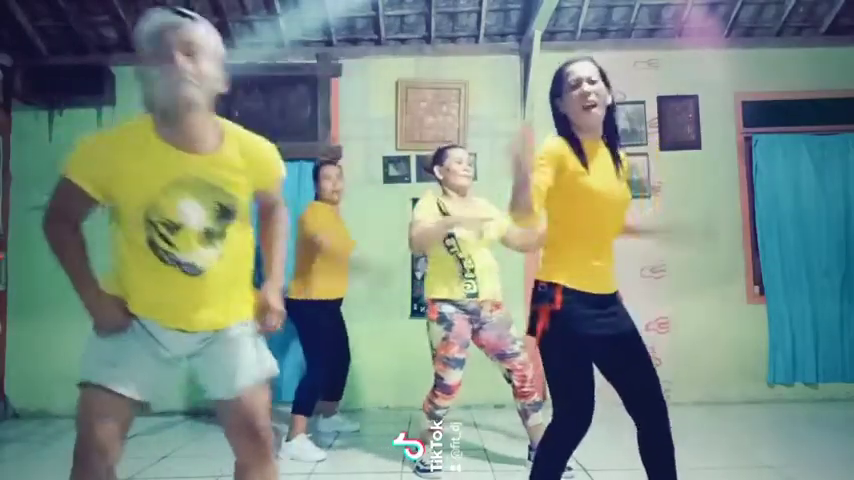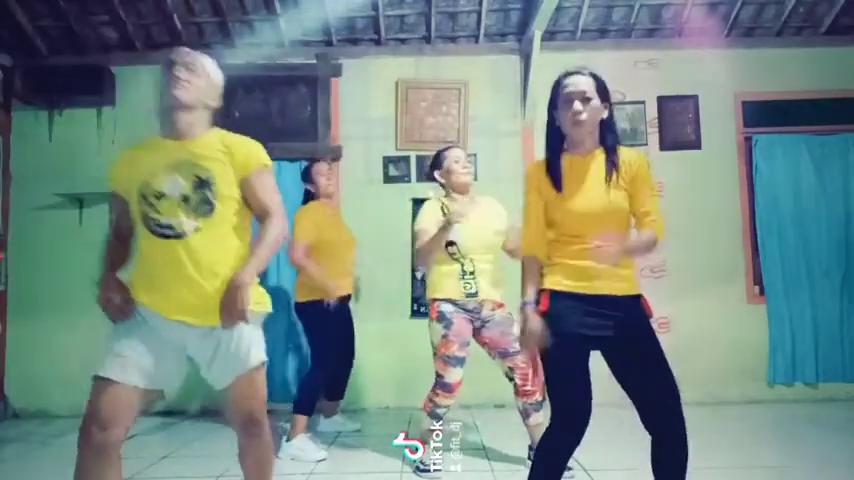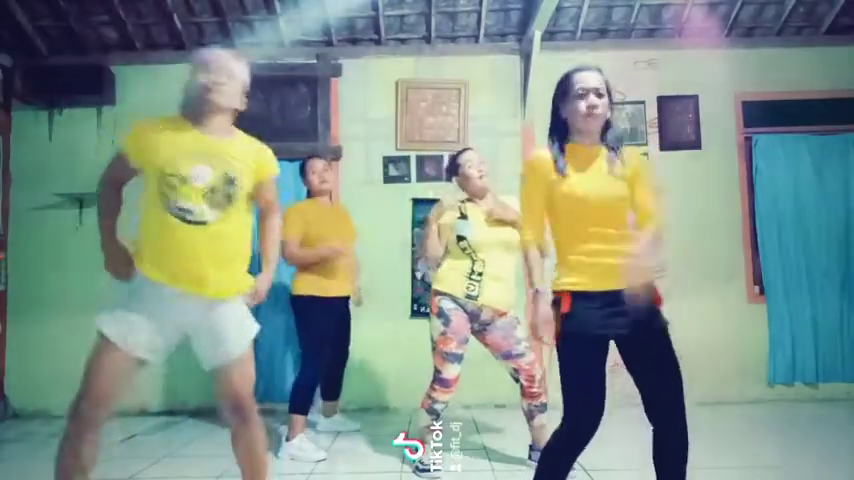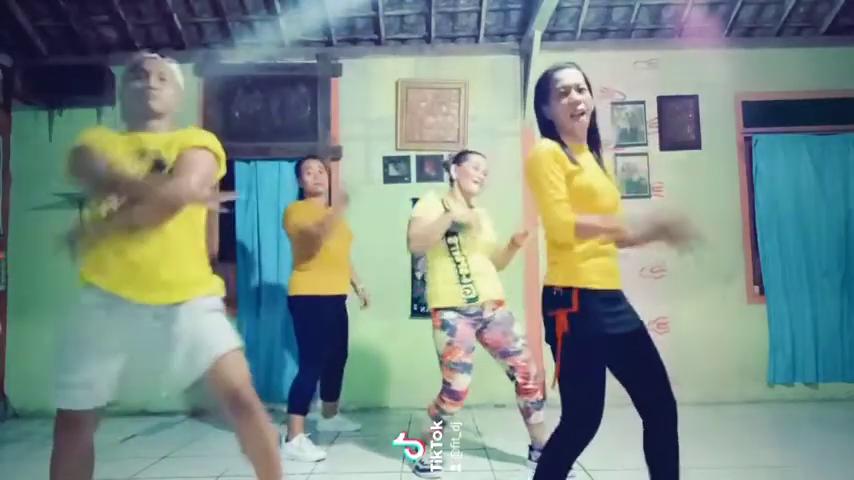
dt=0.7s
person 1, frame 1
left shoulder: (253, 153)
right shoulder: (106, 152)
left elbow: (274, 210)
right elbow: (61, 219)
left wrist: (274, 285)
right wrist: (92, 295)
left hip: (229, 320)
right hip: (139, 319)
left knee: (256, 436)
person 1, frame 2
left shoulder: (240, 150)
right shoulder: (131, 162)
left elbow: (275, 220)
left wrist: (245, 278)
right wrist: (108, 278)
left hip: (225, 314)
right hip: (150, 314)
left knee: (252, 421)
right knee: (99, 429)
person 1, frame 3
left shoulder: (256, 156)
right shoulder: (150, 133)
left elbow: (271, 213)
right elbow: (109, 190)
left wrist: (268, 271)
right wrist: (111, 246)
left hip: (223, 296)
right hip: (151, 288)
left knee: (241, 405)
right knee: (91, 401)
person 1, frame 4
left shoulder: (197, 142)
right shoulder: (96, 141)
left elbow: (179, 189)
right elbow: (99, 178)
left wrist: (94, 230)
left hip: (187, 299)
right hip: (108, 299)
left knee: (243, 401)
right knee: (73, 421)
person 2, frame 1
left shoulder: (614, 156)
right shoulder: (554, 150)
right elbow: (524, 216)
left wrist: (659, 230)
right wrist: (522, 176)
left hip: (606, 301)
right hip: (562, 299)
left knee: (652, 408)
right knee: (574, 415)
person 2, frame 2
left shoulder: (631, 163)
right shoulder: (541, 172)
left elbow: (652, 231)
right elbow: (532, 249)
left wrist: (625, 246)
right wrist: (529, 307)
left hip: (623, 303)
right hip: (563, 306)
left knee: (667, 416)
right knee: (570, 419)
person 2, frame 3
left shoulder: (628, 160)
right shoulder: (543, 161)
left elbow: (650, 223)
right elbow: (532, 236)
left wrist: (641, 260)
right wrist: (540, 295)
left hip: (630, 298)
right hip: (578, 301)
left knee: (669, 408)
right knee: (582, 417)
person 2, frame 4
left shoulder: (593, 156)
right shoulder: (546, 153)
right elbow: (562, 227)
left wrist: (657, 231)
right wrist: (637, 223)
left hip: (610, 299)
right hip: (574, 300)
left knee: (660, 405)
right knee: (581, 419)
person 3, frame 1
left shoulder: (485, 207)
right shoulder: (430, 204)
left elbow: (523, 242)
right elbow: (417, 242)
right wrist: (457, 220)
left hip: (488, 305)
right hip: (448, 305)
left knee: (522, 371)
right knee: (447, 382)
left ankle: (540, 445)
right ankle: (424, 450)
person 3, frame 2
left shoulder: (491, 206)
right shoulder: (434, 209)
left elbow: (515, 249)
right elbow: (422, 259)
left wrist: (515, 241)
right wrist: (446, 227)
left hip: (490, 305)
right hip: (450, 305)
left knee: (525, 371)
right knee: (448, 380)
left ankle: (540, 446)
right ankle: (425, 450)
person 3, frame 3
left shoulder: (512, 205)
right shoulder: (454, 211)
right elbow: (432, 257)
left wrist: (517, 219)
right wrist: (433, 218)
left hip: (496, 311)
right hip: (453, 302)
left knee: (531, 373)
right knee: (445, 379)
left ankle: (540, 447)
right ankle: (423, 450)
person 3, frame 4
left shoulder: (481, 215)
right shoulder: (431, 204)
right elbow: (415, 243)
left wrist: (514, 245)
right wrist: (451, 216)
left hip: (492, 307)
right hip: (452, 311)
left knee: (528, 372)
right knee: (456, 388)
left ankle: (540, 446)
right ankle: (425, 450)
person 4, frame 1
left shoulder: (336, 216)
right shoulder: (315, 213)
right elbow: (325, 245)
right wrist: (353, 262)
left hip: (329, 302)
right hip: (309, 302)
left knee: (339, 358)
right knee: (318, 365)
left ankle: (330, 415)
right ankle: (295, 439)
person 4, frame 2
left shoulder: (334, 214)
right shoulder: (308, 213)
right elbow: (296, 255)
left wrist: (351, 278)
right wrist: (326, 284)
left hip: (338, 300)
right hip: (316, 301)
left knee: (344, 359)
right knee: (322, 363)
left ankle: (330, 416)
right ankle: (296, 438)
person 4, frame 3
left shoulder: (342, 211)
right shoulder: (298, 211)
right elbow: (290, 254)
left wrist: (357, 281)
right wrist: (328, 248)
left hip: (340, 296)
right hip: (311, 296)
left knee: (338, 357)
right knee: (314, 360)
left ankle: (329, 416)
right ankle: (294, 438)
person 4, frame 4
left shoulder: (333, 212)
right shoulder: (296, 210)
right elbow: (317, 236)
left wrist: (358, 284)
right wrist: (338, 208)
left hip: (335, 296)
right hip: (308, 296)
left knee: (337, 358)
right knee: (312, 363)
left ankle: (330, 416)
right ankle: (294, 439)
